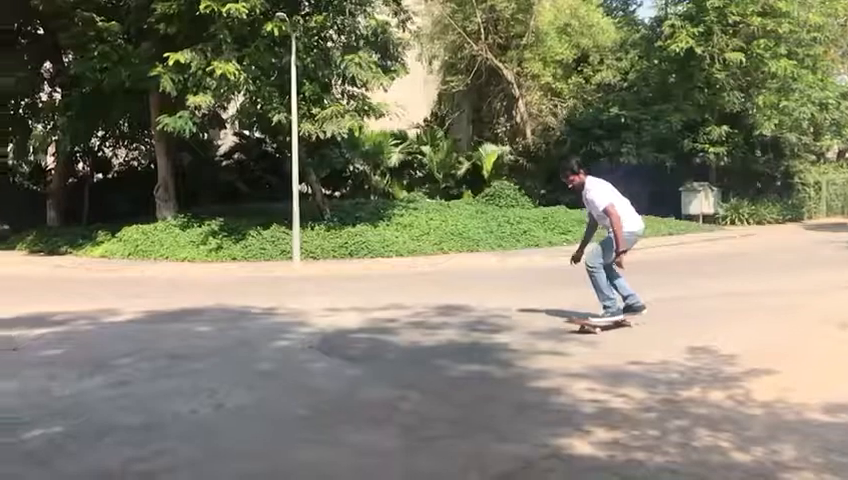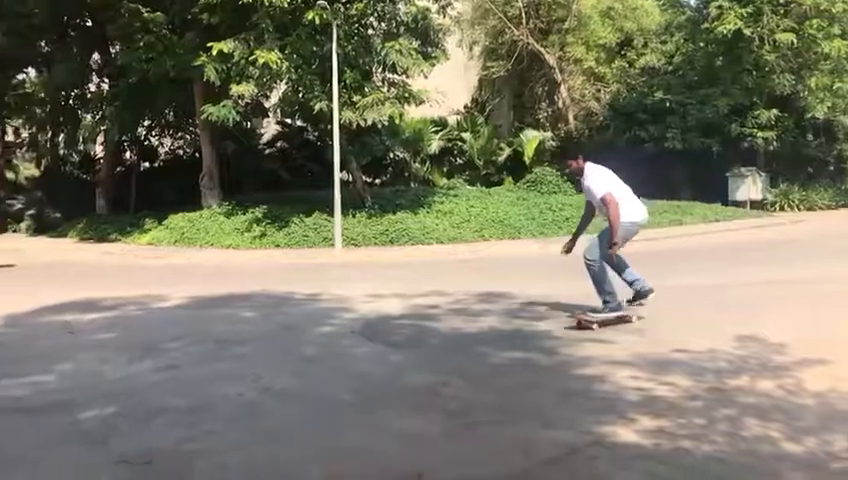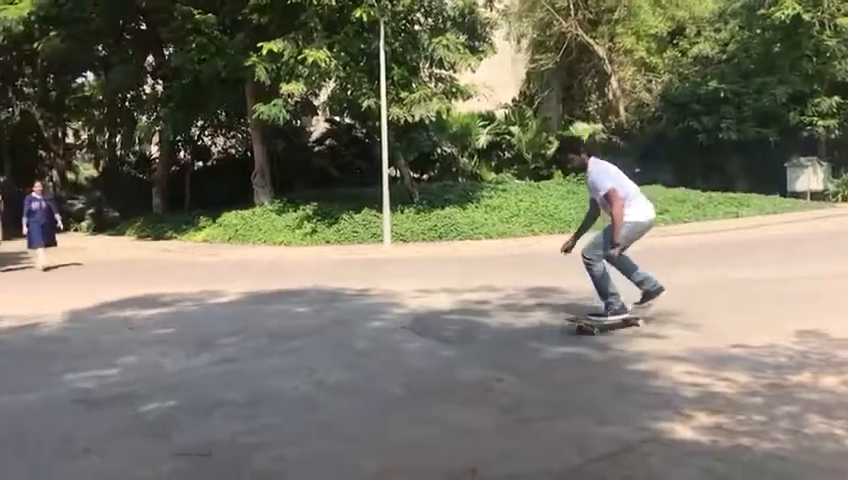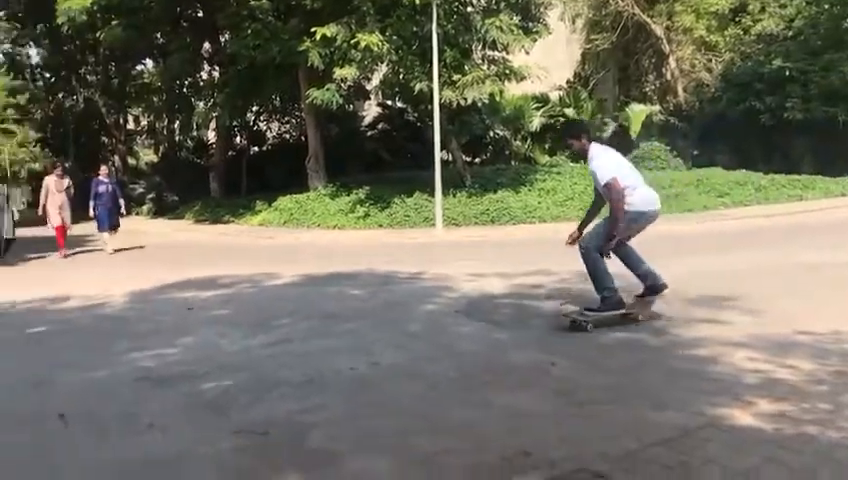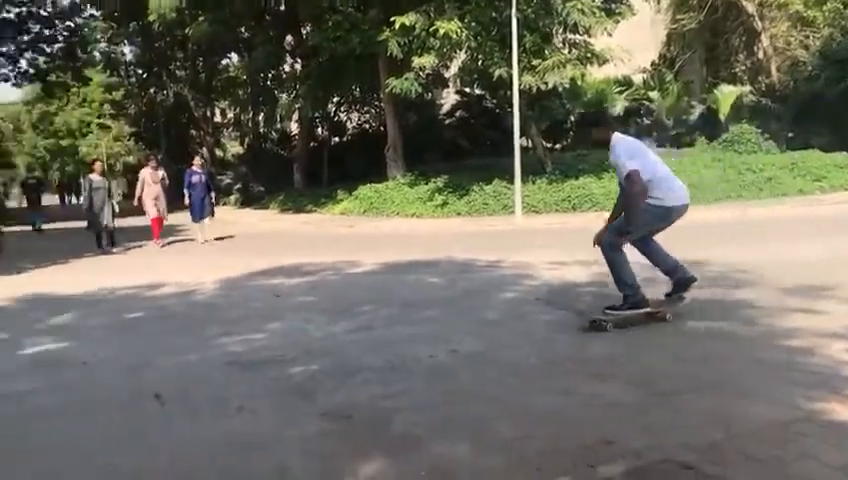
dt=0.2s
person 1, frame 1
left shoulder: (595, 190)
right shoulder: (587, 191)
left elbow: (615, 217)
right elbow: (592, 222)
left wrist: (620, 251)
right wrist: (581, 249)
left hip: (628, 227)
right hip: (629, 228)
left knee: (593, 263)
right knee: (603, 264)
left ankle: (612, 309)
right ankle: (633, 303)
person 1, frame 2
left shoulder: (593, 177)
right shoulder: (587, 177)
left elbow: (613, 206)
right elbow: (589, 212)
left wrist: (614, 242)
right wrist: (574, 239)
left hip: (629, 218)
right hip: (634, 216)
left knee: (592, 256)
right knee: (606, 254)
left ankle: (612, 305)
right ankle: (641, 288)
person 1, frame 3
left shoulder: (597, 172)
right shoulder: (593, 173)
left elbow: (617, 203)
right elbow: (594, 211)
left wrist: (615, 243)
right wrist: (574, 238)
left hip: (634, 217)
right hip: (642, 216)
left knee: (591, 255)
right knee: (611, 253)
left ankle: (614, 307)
right ankle: (650, 286)
person 1, frame 4
left shoulder: (598, 160)
right shoulder: (600, 155)
left elbow: (617, 195)
right elbow: (600, 200)
left wrist: (612, 235)
right wrist: (580, 229)
left hip: (637, 208)
right hip: (649, 205)
left knee: (588, 245)
right knee: (615, 243)
left ankle: (611, 300)
right ankle: (653, 283)
person 1, frame 5
left shoulder: (619, 150)
right shoulder: (625, 144)
left elbow: (637, 188)
right elbow: (626, 192)
left wrist: (624, 231)
right wrist: (608, 226)
left hip: (665, 202)
right hip: (678, 199)
left knee: (609, 241)
right knee: (639, 236)
left ankle: (634, 299)
right ankle: (681, 277)
